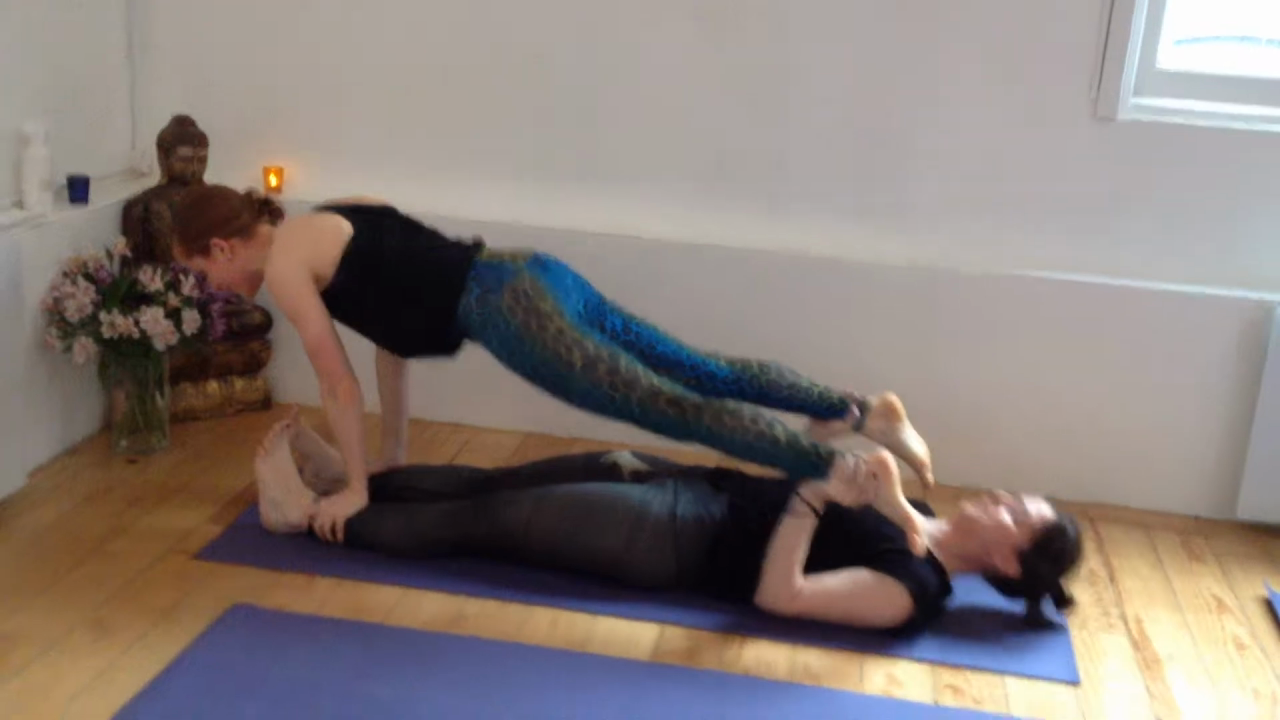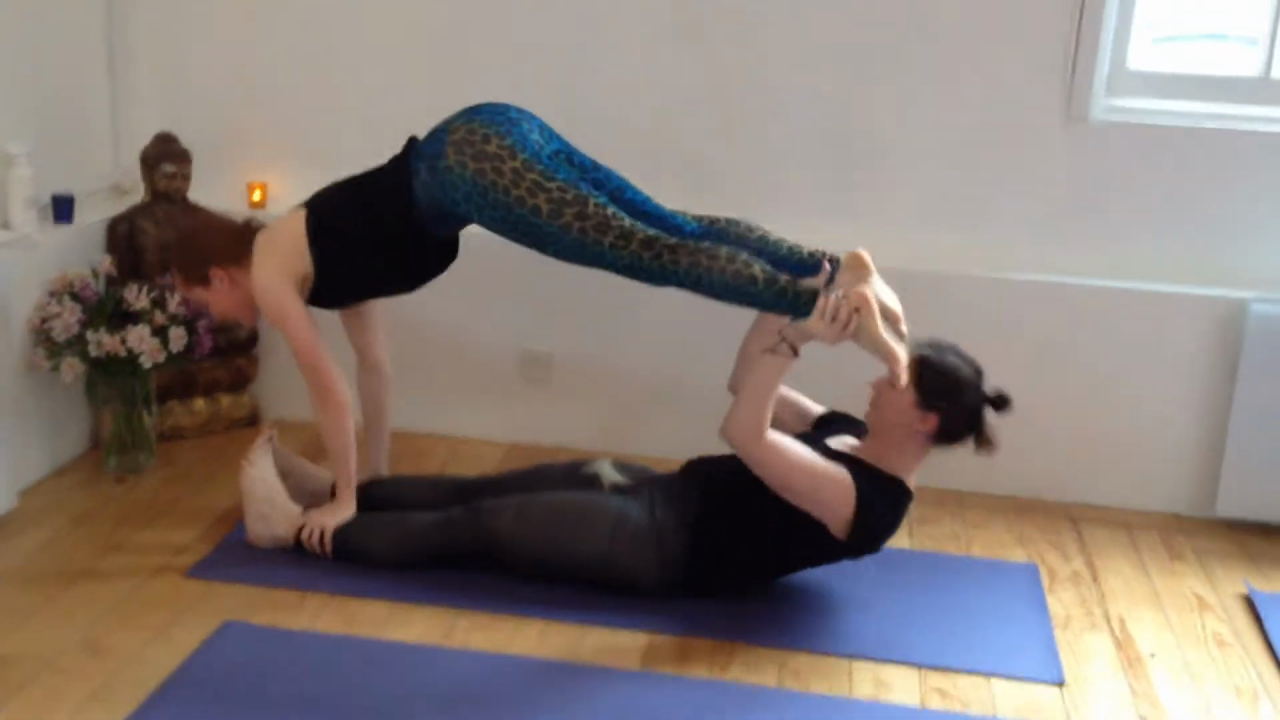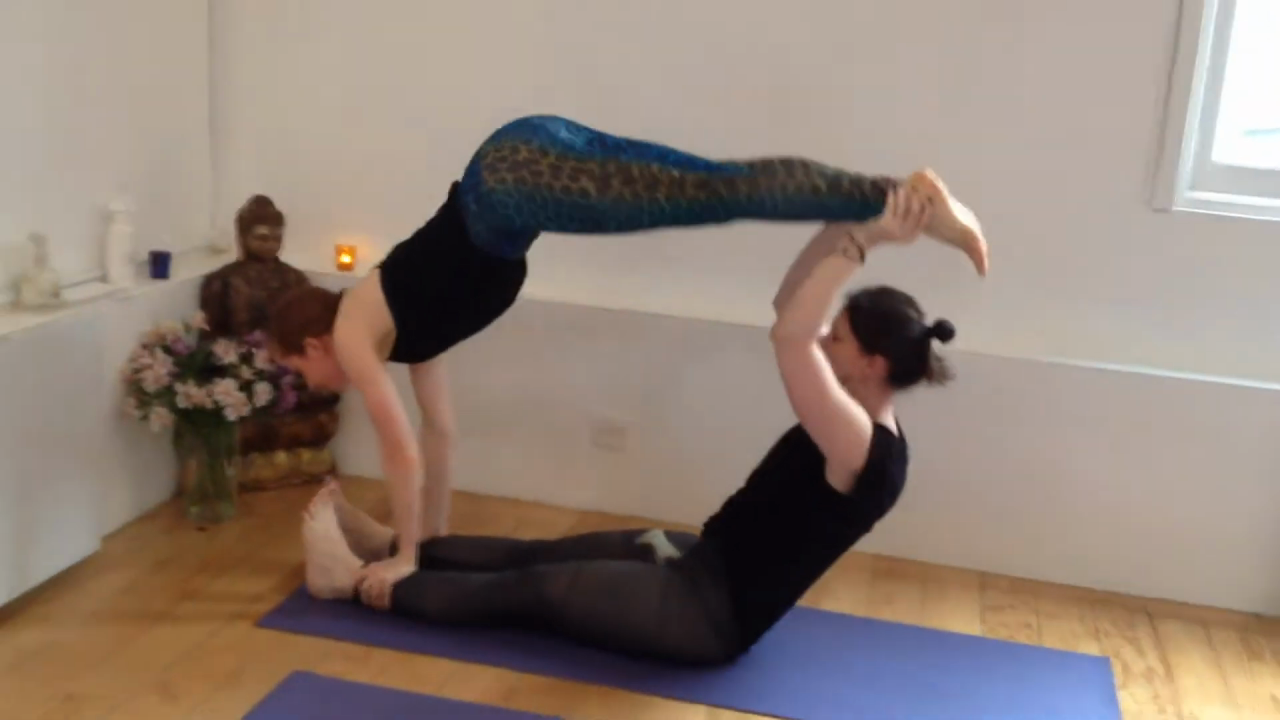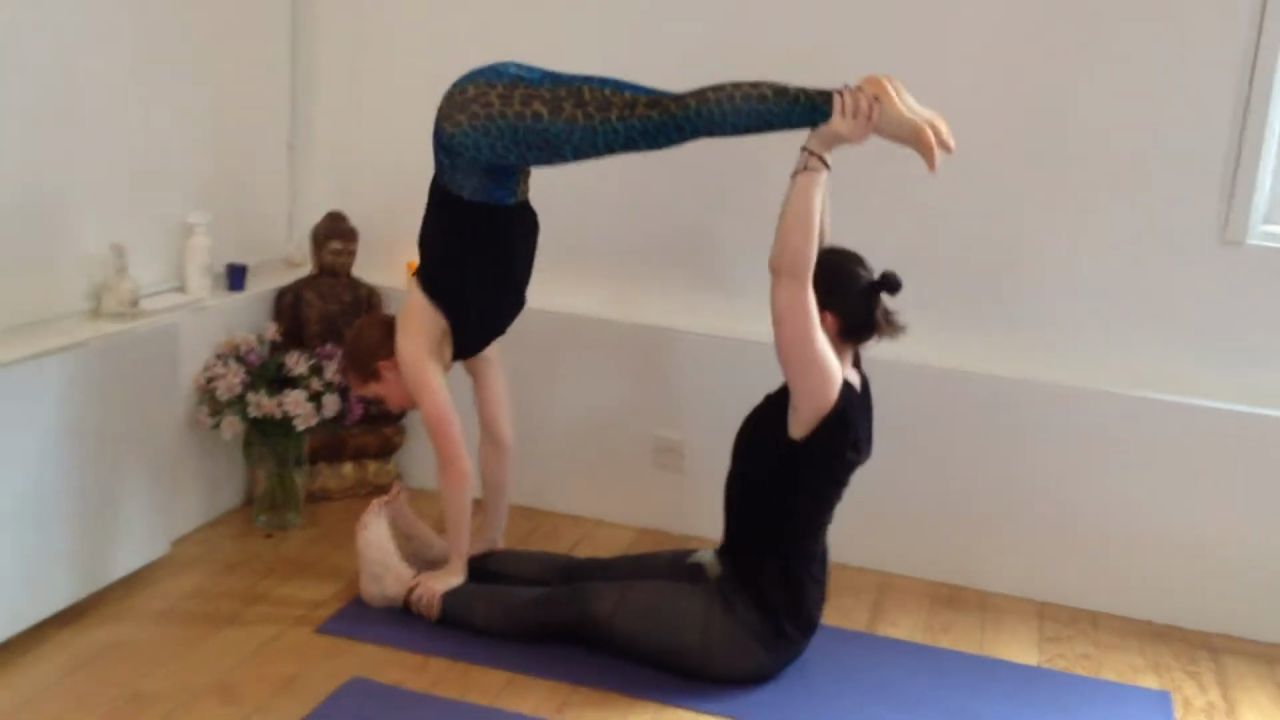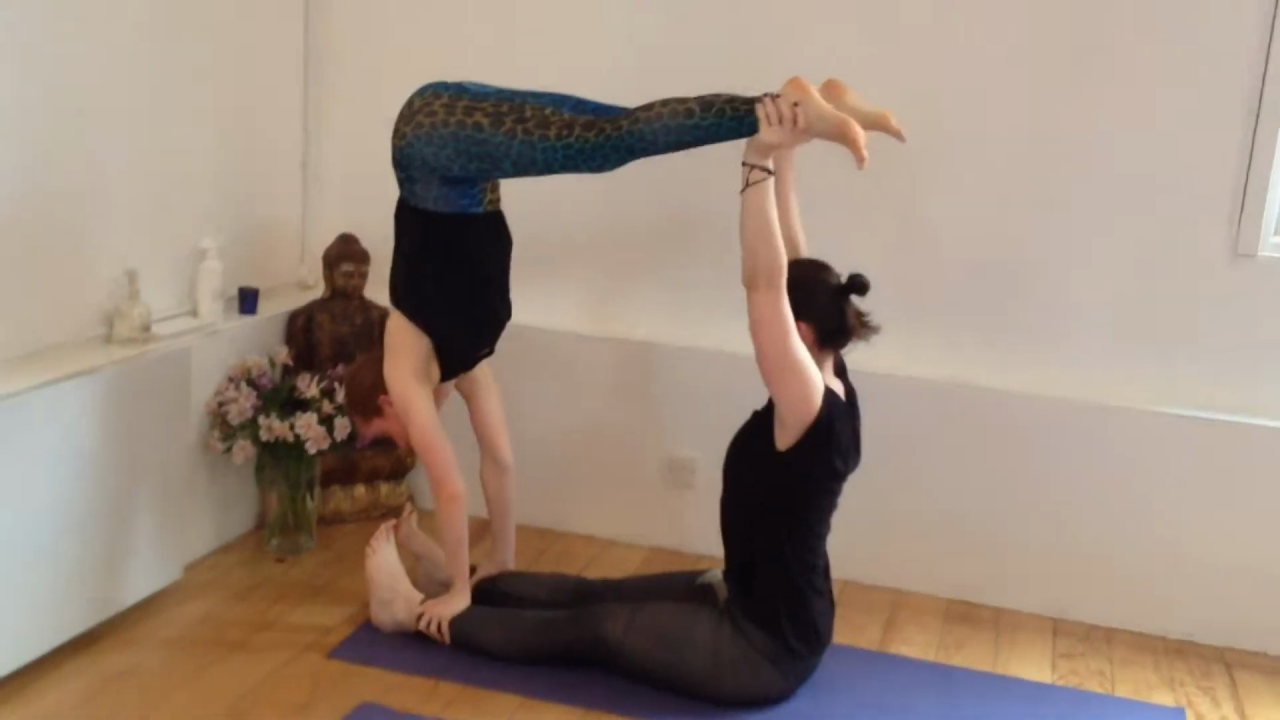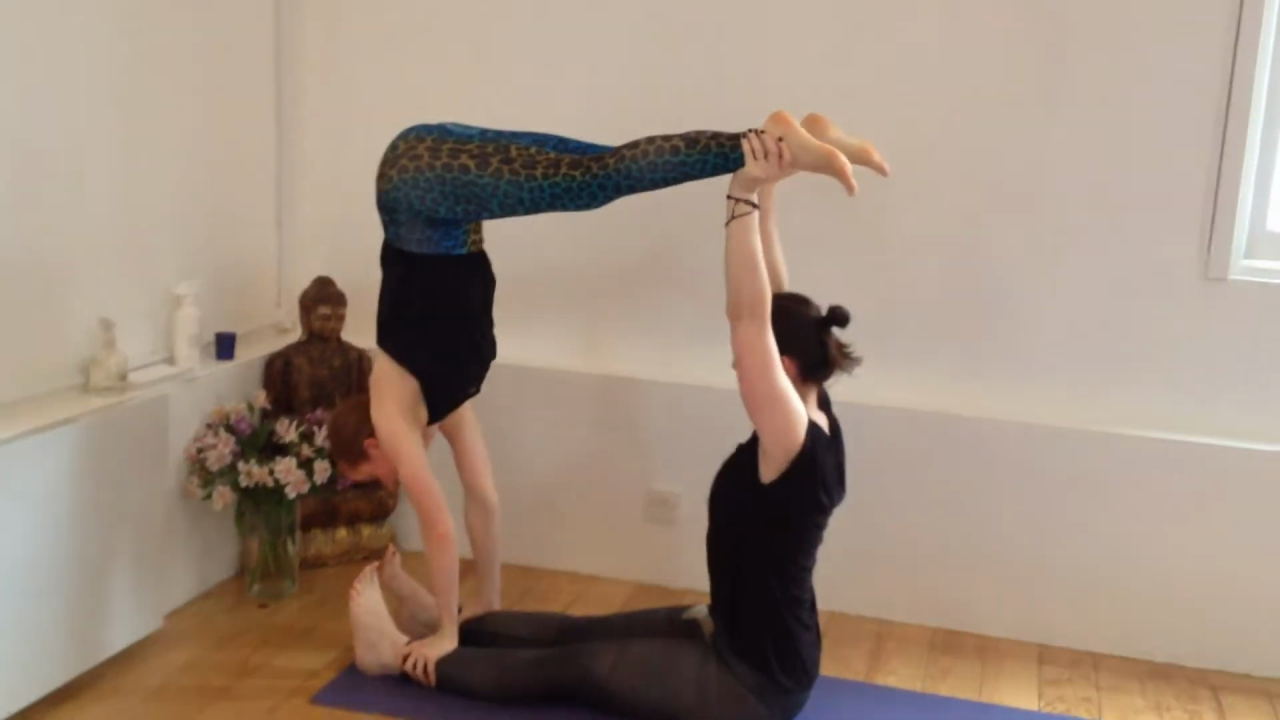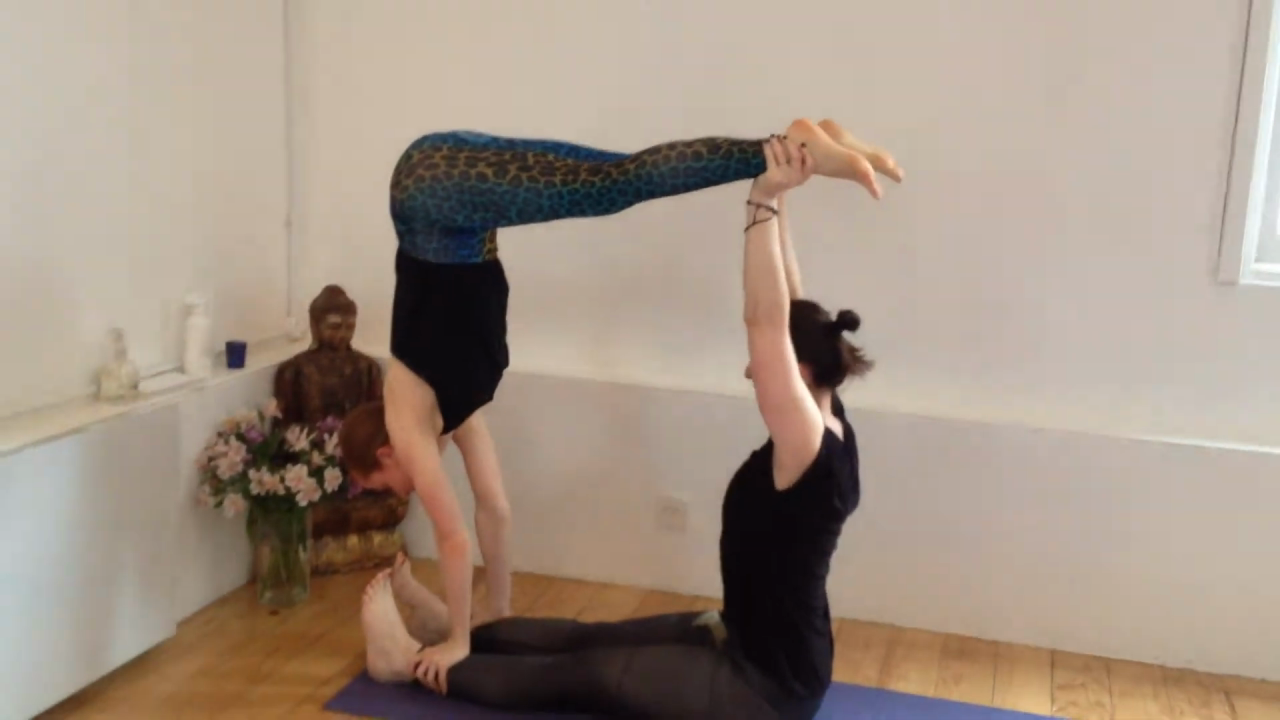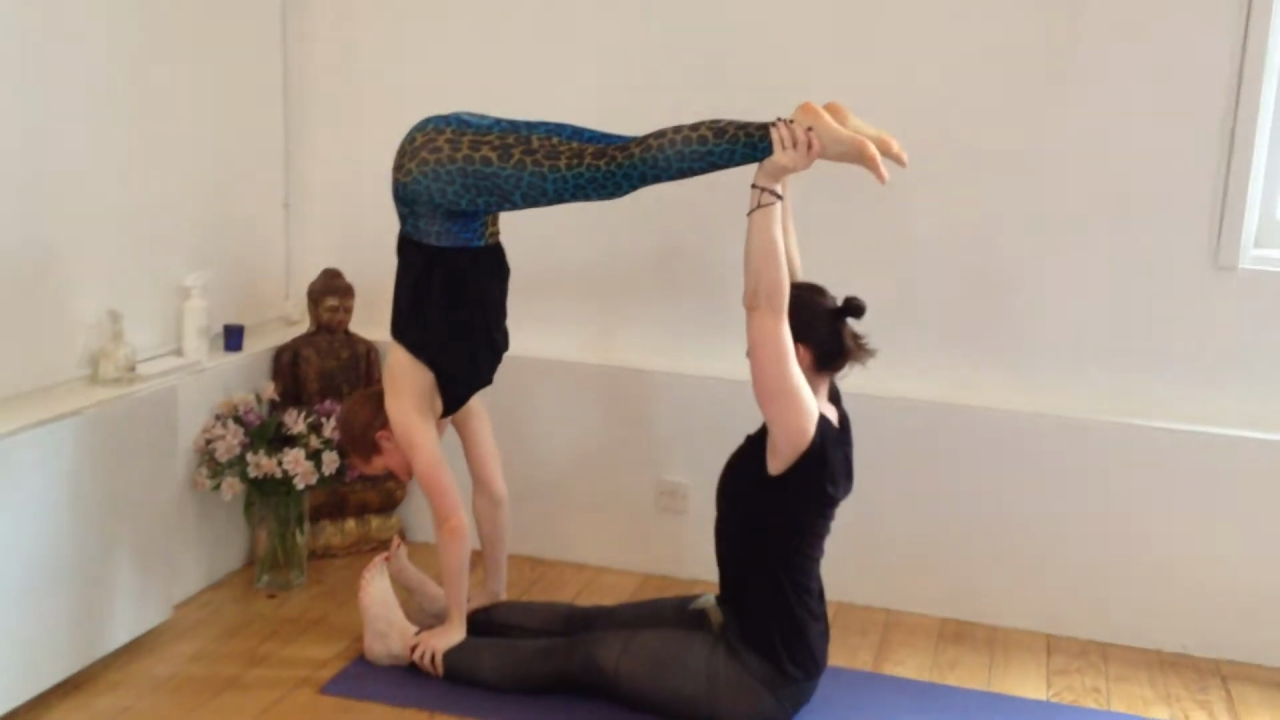
dt=0.5s
person 1, frame 1
left shoulder: (913, 590)
right shoulder: (917, 521)
left elbow: (776, 592)
left wrist: (817, 493)
left hip: (679, 544)
right hip: (697, 493)
left knee: (486, 521)
right knee: (489, 482)
left ankle: (314, 518)
right ankle: (347, 479)
person 1, frame 2
left shoulder: (867, 503)
right shoulder: (854, 438)
left elbow: (743, 434)
right elbow: (745, 387)
left wrist: (795, 338)
right wrist: (782, 305)
left hip: (659, 546)
right hip: (664, 494)
left knee: (474, 528)
right knee: (470, 493)
left ankle: (303, 530)
right ankle: (330, 491)
person 1, frame 3
left shoulder: (869, 454)
right shoulder: (860, 421)
left elbow: (790, 339)
right elbow: (792, 311)
left wrist: (860, 242)
right wrist: (842, 228)
left hip: (715, 615)
right hip: (707, 566)
left knee: (531, 589)
right knee: (528, 555)
left ankle: (361, 584)
right ankle: (392, 548)
person 1, frame 4
left shoulder: (828, 401)
right shoulder: (842, 382)
left elbow: (788, 272)
right elbow: (804, 264)
left wrist: (818, 152)
right wrist: (821, 145)
left hip: (754, 628)
right hip: (743, 585)
left knee: (580, 607)
right knee: (582, 574)
left ankle: (413, 591)
right ankle: (446, 562)
person 1, frame 5
left shoulder: (810, 407)
right shoulder: (831, 387)
left elbow: (763, 285)
right elbow: (786, 276)
left wrist: (759, 161)
right wrist: (781, 160)
left hip: (765, 650)
right hip: (759, 606)
left knee: (590, 628)
right knee: (594, 595)
left ankle: (419, 613)
person 1, frame 6
left shoulder: (794, 441)
right shoulder: (815, 422)
left elbow: (747, 319)
right elbow: (769, 306)
left wrist: (745, 198)
right wrist: (762, 195)
right hip: (743, 639)
left knee: (575, 665)
right knee: (579, 633)
left ankle: (405, 655)
person 1, frame 7
left shoulder: (809, 448)
right shoulder: (829, 430)
left elbow: (767, 324)
right elbow: (787, 317)
left wrist: (763, 203)
right wrist: (772, 201)
right hip: (755, 642)
right knee: (591, 639)
left ankle: (414, 661)
right ankle: (451, 631)
person 1, frame 8
left shoulder: (804, 433)
right shoulder: (826, 415)
left elbow: (767, 309)
right elbow: (785, 298)
left wrist: (768, 188)
right wrist: (776, 186)
left hip: (763, 671)
right hip: (752, 628)
left knee: (581, 656)
right knee: (589, 623)
left ankle: (413, 644)
right ankle: (448, 614)
person 2, frame 1
left shoulder: (282, 262)
right shoulder: (323, 228)
left elbow: (339, 383)
right elbow: (391, 346)
left wrist: (357, 488)
right wrist: (392, 460)
left hip: (513, 309)
right hip: (531, 279)
left knee: (677, 408)
right knee: (701, 372)
right ankle: (863, 410)
person 2, frame 2
left shoulder: (267, 276)
right shoulder: (310, 250)
left elbow: (331, 395)
right elbow: (375, 365)
left wrist: (344, 499)
right wrist: (375, 471)
left hip: (471, 161)
right hip: (493, 134)
left knee: (653, 252)
right knee: (676, 232)
right ankle: (837, 270)
person 2, frame 3
left shoulder: (351, 337)
right shoulder: (396, 321)
left elbow: (403, 455)
right elbow: (438, 430)
left wrist: (404, 557)
right wrist: (433, 533)
left hip: (519, 169)
right hip: (533, 151)
left knee: (713, 194)
right knee: (717, 190)
left ankle: (902, 197)
right ankle: (895, 195)
person 2, frame 4
left shoulder: (414, 348)
right shoulder: (459, 328)
left elbow: (455, 464)
right elbow: (498, 441)
left wrist: (456, 568)
right wrist: (490, 543)
left knee: (672, 117)
right knee: (673, 119)
person 2, frame 5
left shoulder: (404, 375)
right shoulder: (453, 355)
left elbow: (450, 490)
right elbow: (500, 460)
left wrist: (459, 591)
right wrist: (501, 562)
left knee: (610, 141)
person 2, frame 6
left shoulder: (393, 418)
right shoulder: (437, 395)
left elbow: (439, 529)
right elbow: (484, 500)
left wrist: (447, 633)
right wrist: (487, 602)
left knee: (595, 180)
person 2, frame 7
left shoulder: (408, 423)
right shoulder: (447, 403)
left elbow: (454, 539)
right elbow: (495, 509)
left wrist: (457, 641)
right wrist: (497, 608)
left knee: (615, 183)
person 2, frame 8
left shoulder: (408, 408)
right shoulder: (441, 388)
left elbow: (451, 522)
right elbow: (492, 492)
left wrist: (453, 624)
right wrist: (492, 593)
left knee: (620, 166)
